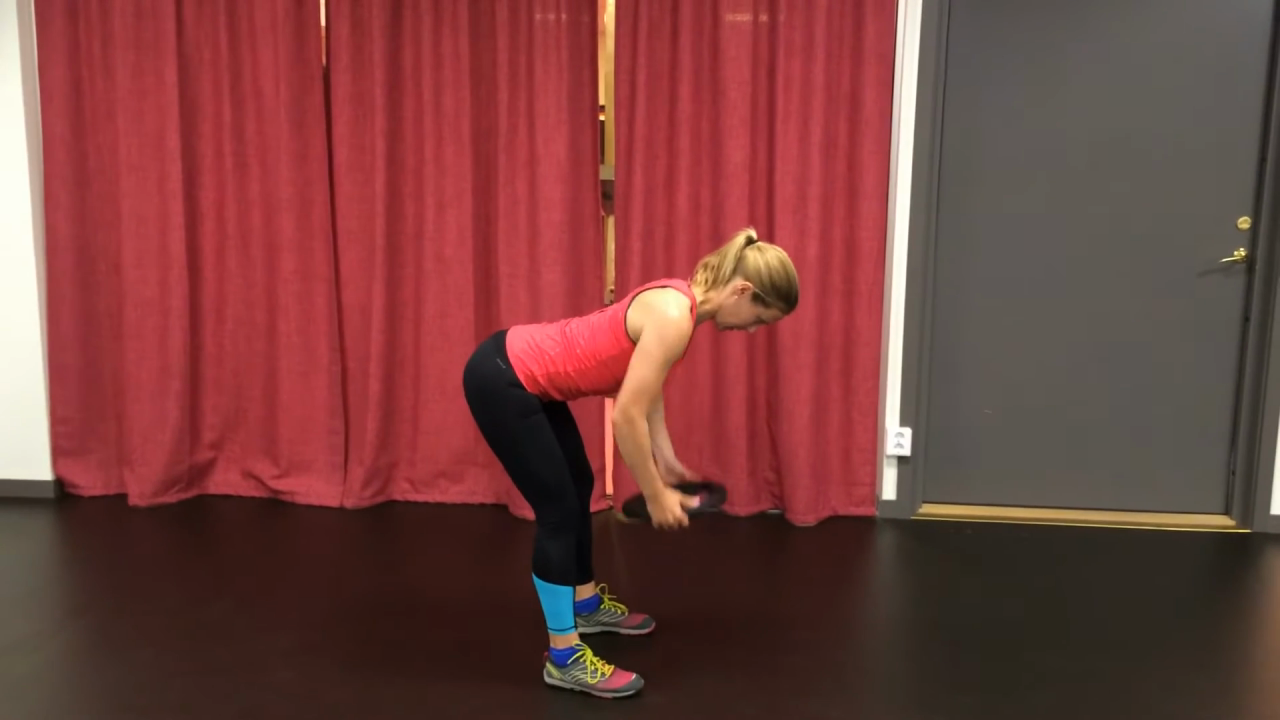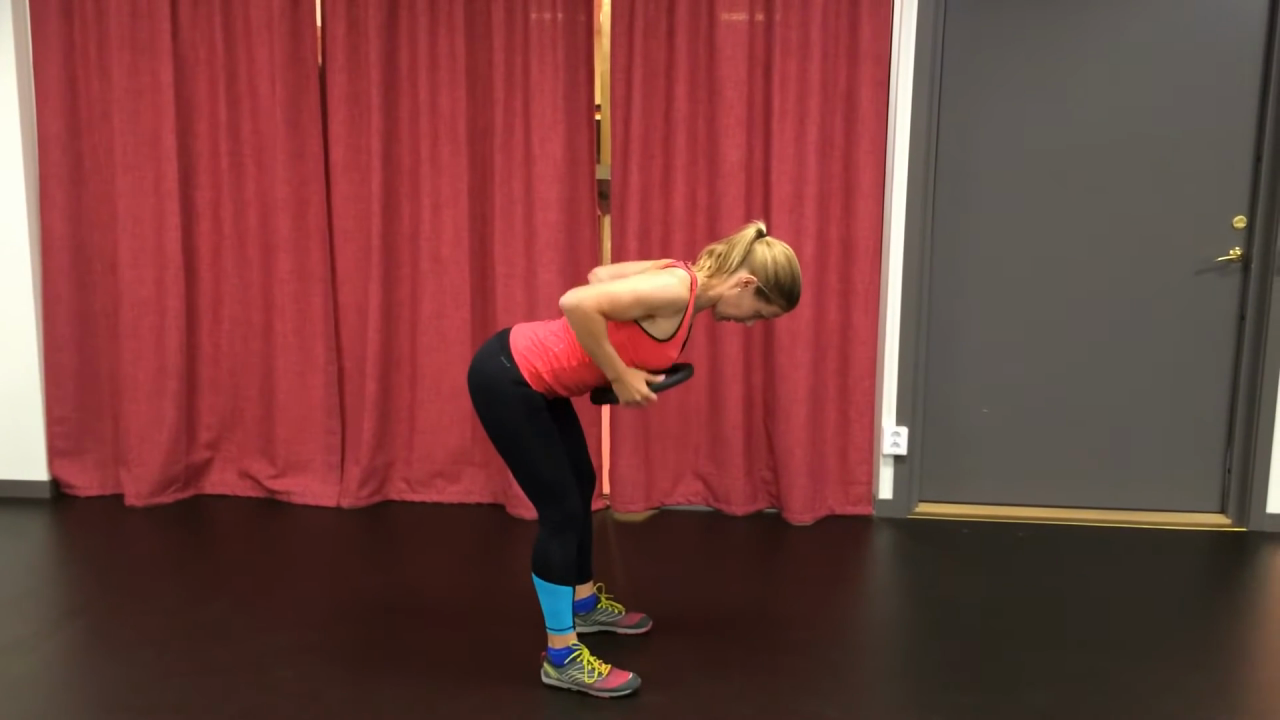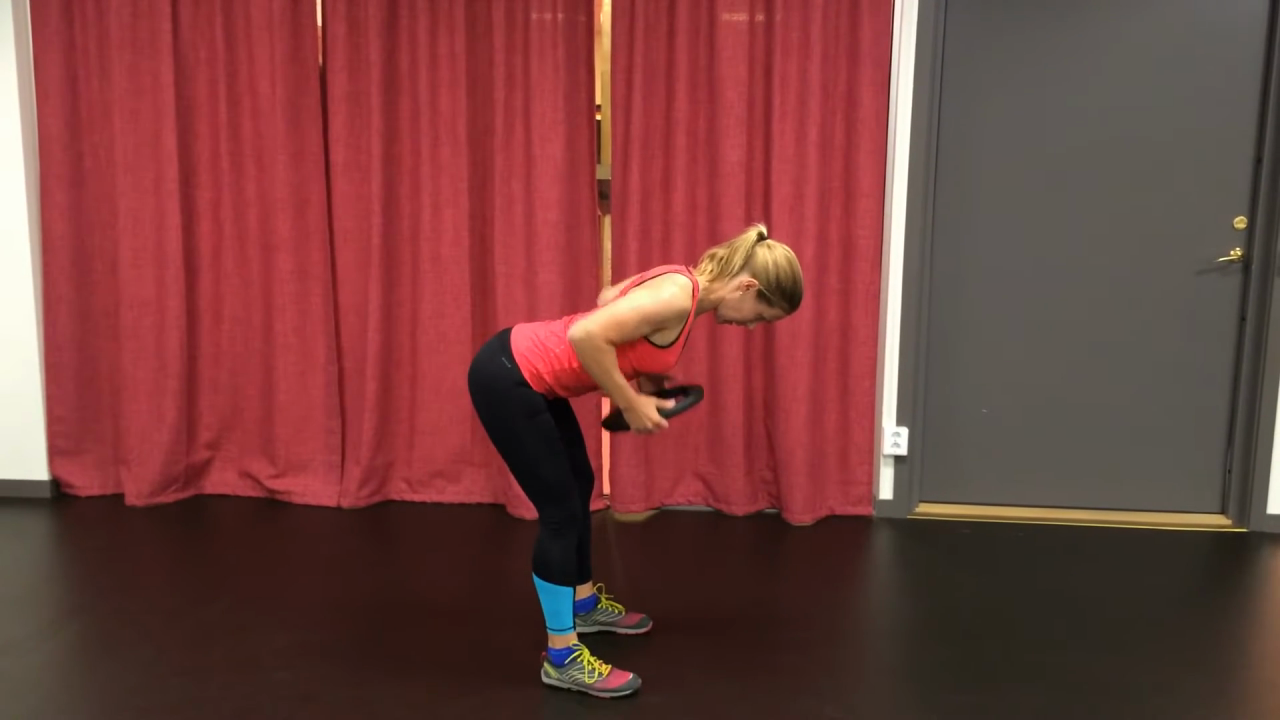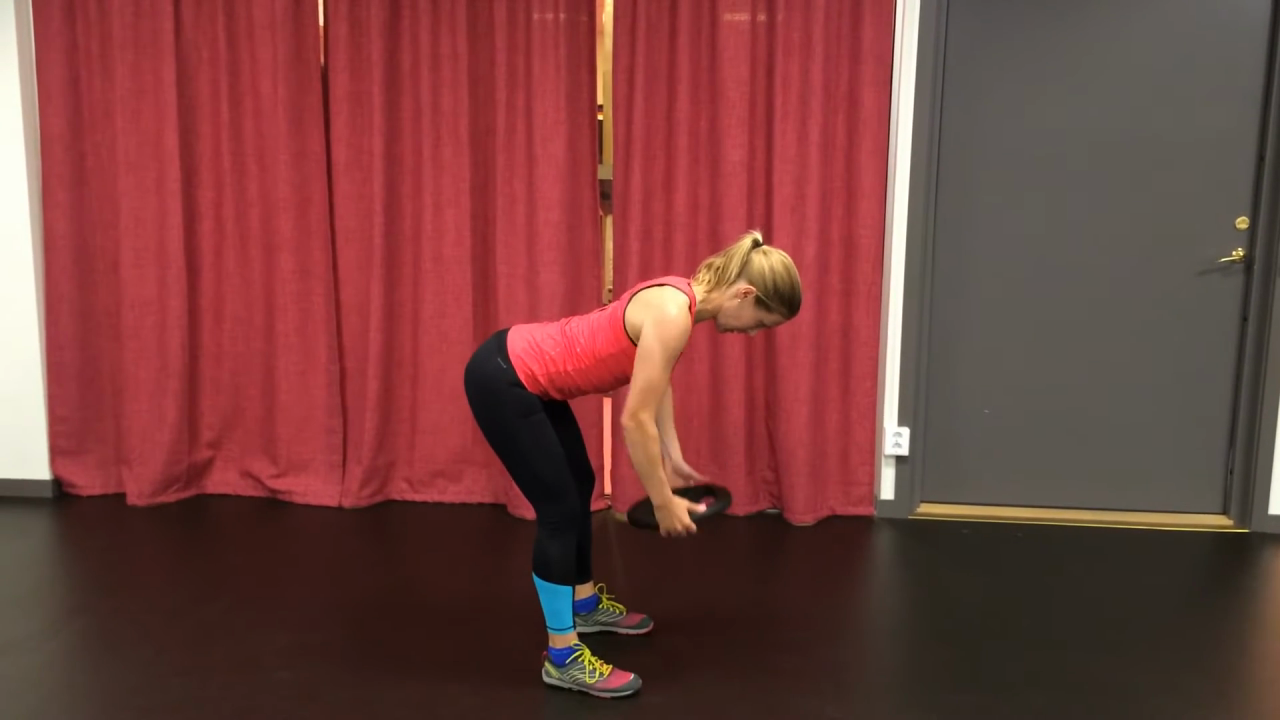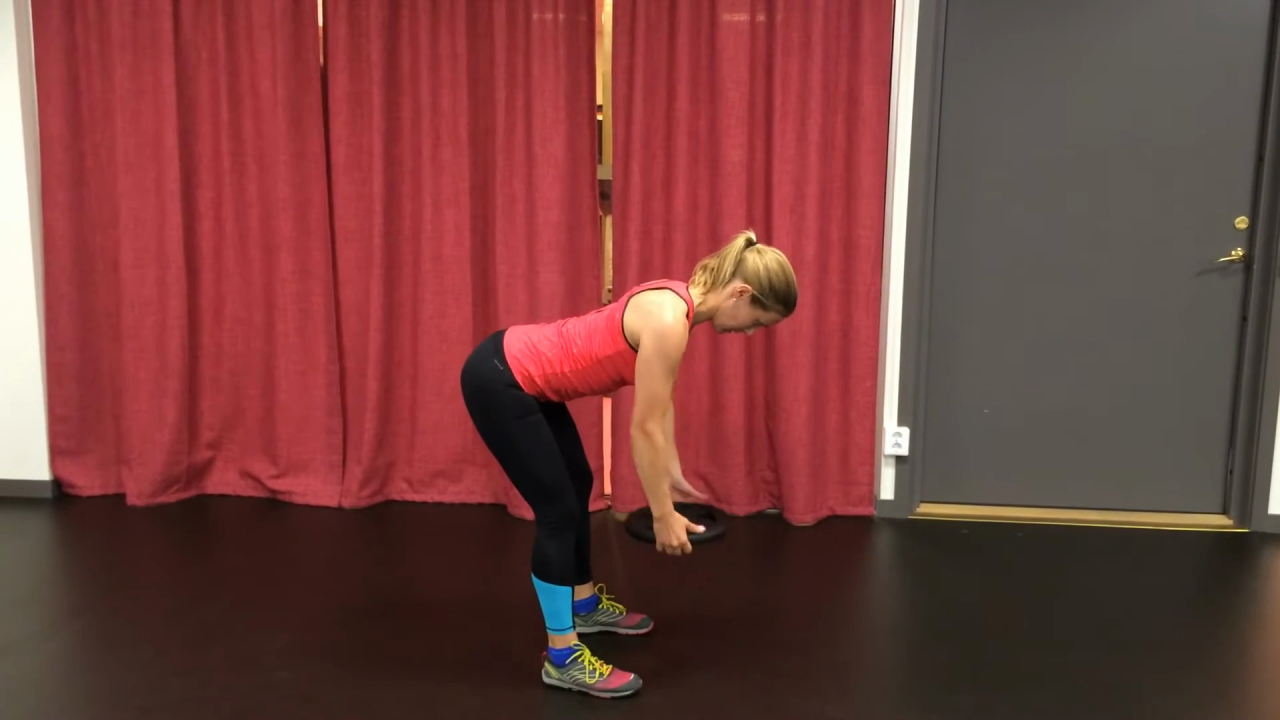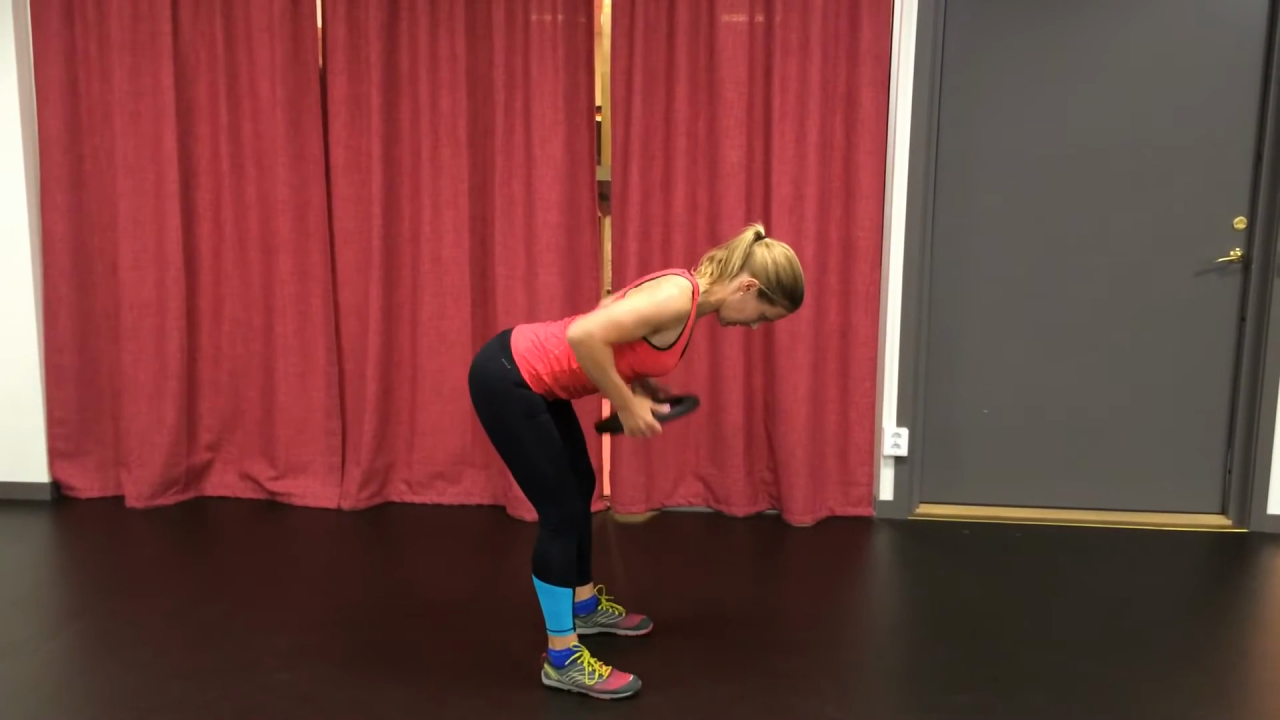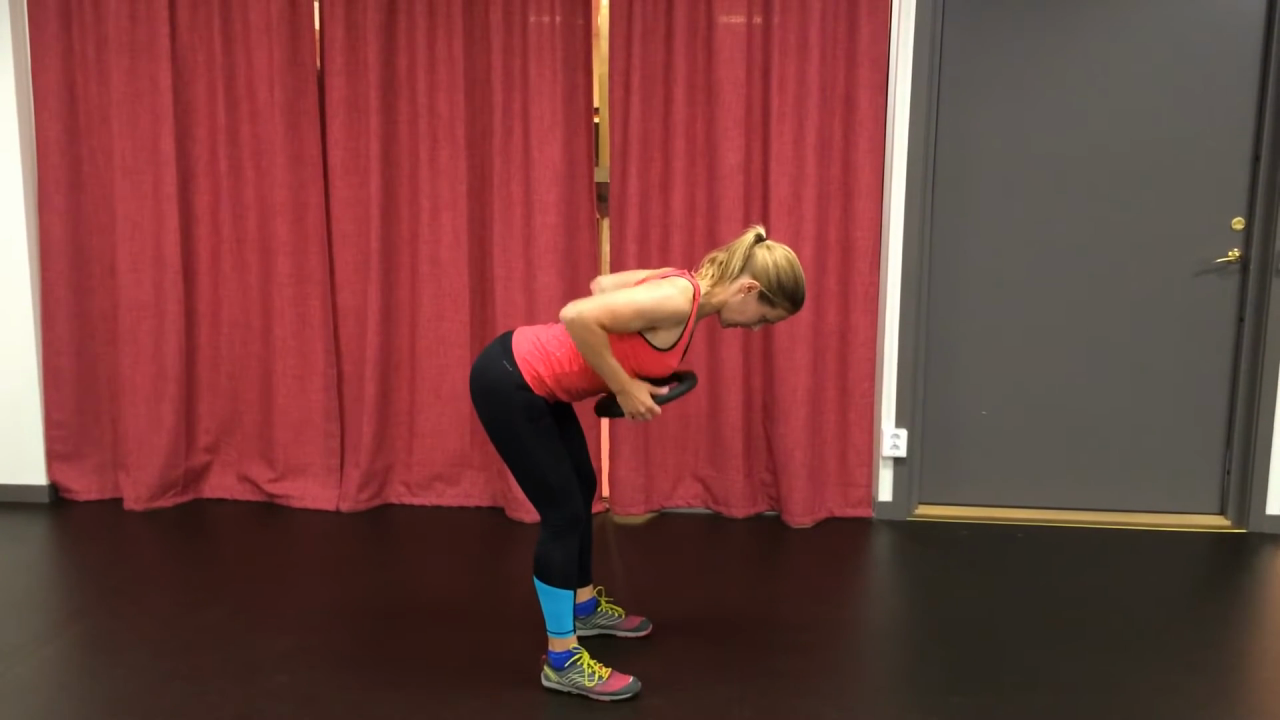
dt=0.3s
person 1, frame 1
left shoulder: (681, 304)
right shoulder: (673, 318)
left elbow: (647, 389)
right elbow: (627, 418)
left wrist: (666, 459)
right wrist: (656, 497)
left hip: (525, 372)
right hip: (500, 379)
left knee: (579, 487)
right knee: (559, 510)
left ankle: (587, 605)
right ankle: (564, 658)
person 1, frame 2
left shoulder: (679, 278)
right shoulder: (675, 290)
left elbow: (598, 277)
right elbow: (575, 302)
left wrist: (629, 363)
right wrist: (621, 377)
left hip: (530, 370)
right hip: (507, 377)
left knee: (580, 485)
right knee: (561, 509)
left ankle: (585, 604)
right ankle: (562, 657)
person 1, frame 3
left shoulder: (683, 283)
right shoulder: (677, 297)
right elbow: (585, 334)
left wrist: (644, 379)
right wrist: (630, 404)
left hip: (529, 370)
right hip: (507, 377)
left knee: (579, 486)
right knee: (561, 508)
left ankle: (584, 604)
right ankle: (562, 657)
person 1, frame 4
left shoulder: (684, 301)
right shoulder: (672, 314)
left elbow: (657, 393)
right elbow: (636, 418)
left wrist: (674, 460)
right wrist: (663, 499)
left hip: (527, 371)
right hip: (501, 378)
left knee: (579, 486)
right knee: (560, 509)
left ankle: (586, 604)
right ankle: (563, 657)
person 1, frame 5
left shoulder: (680, 305)
right shoulder: (668, 321)
left elbow: (659, 406)
right elbow: (646, 428)
left wrist: (674, 476)
right wrist: (663, 515)
left hip: (523, 372)
right hip: (499, 379)
left knee: (577, 487)
right knee: (558, 510)
left ankle: (585, 604)
right ankle: (563, 658)
person 1, frame 6
left shoulder: (683, 288)
right shoulder: (676, 300)
right elbow: (583, 335)
left wrist: (640, 390)
right wrist: (627, 404)
left hip: (531, 372)
right hip: (507, 379)
left knee: (580, 487)
right knee: (561, 510)
left ankle: (585, 606)
right ankle: (563, 659)
person 1, frame 7
left shoulder: (684, 286)
right shoulder: (676, 301)
left elbow: (600, 286)
right elbow: (577, 315)
left wrist: (633, 374)
right wrist: (624, 387)
left hip: (531, 373)
right hip: (508, 381)
left knee: (581, 489)
right knee: (564, 512)
left ankle: (585, 607)
right ankle: (562, 661)
